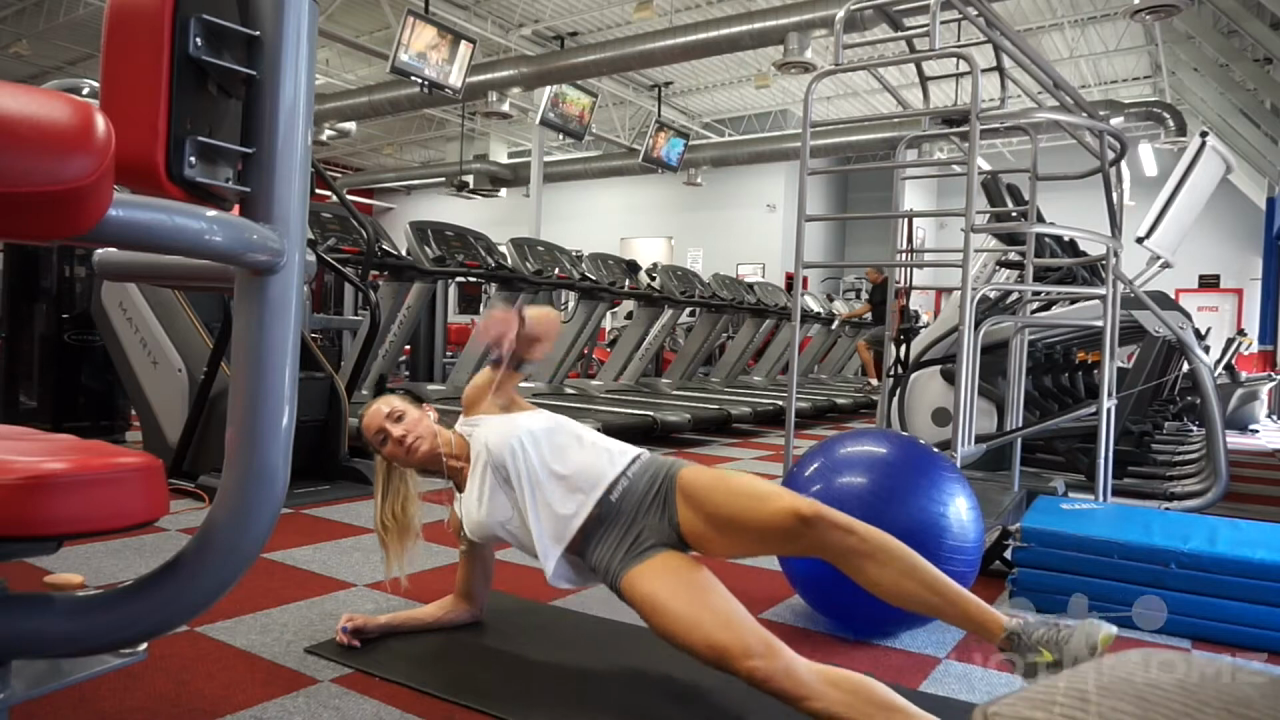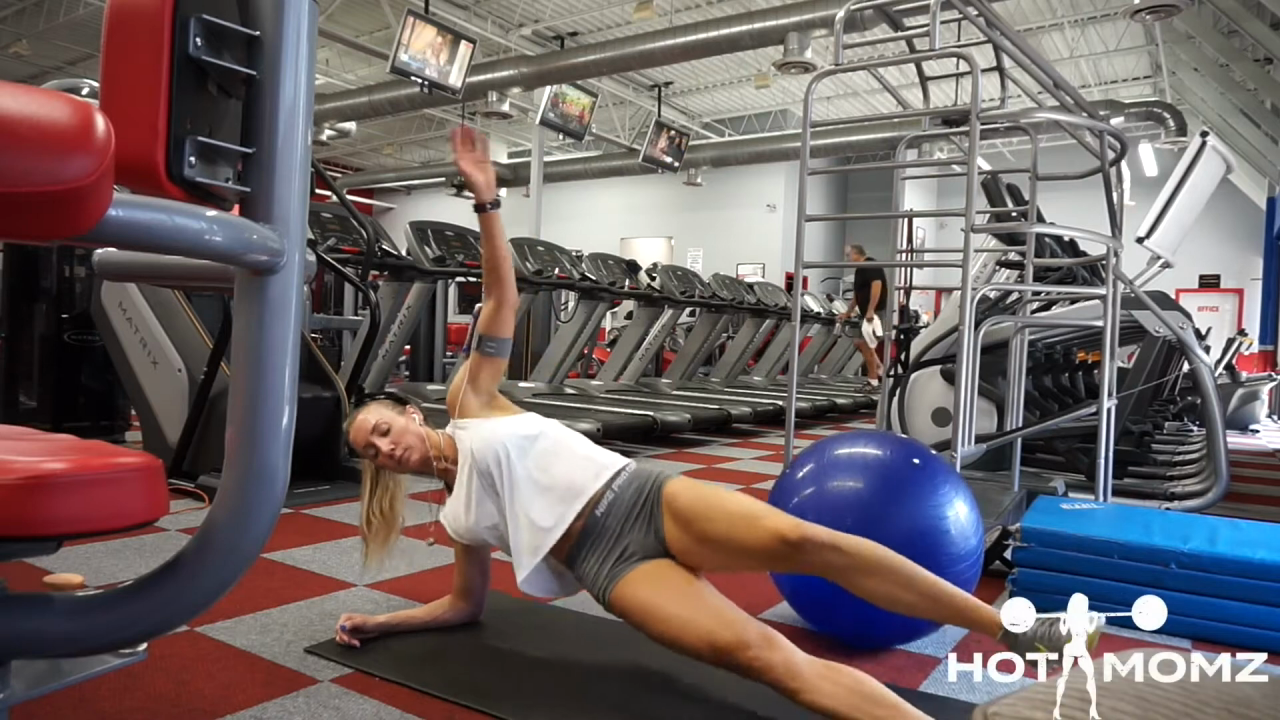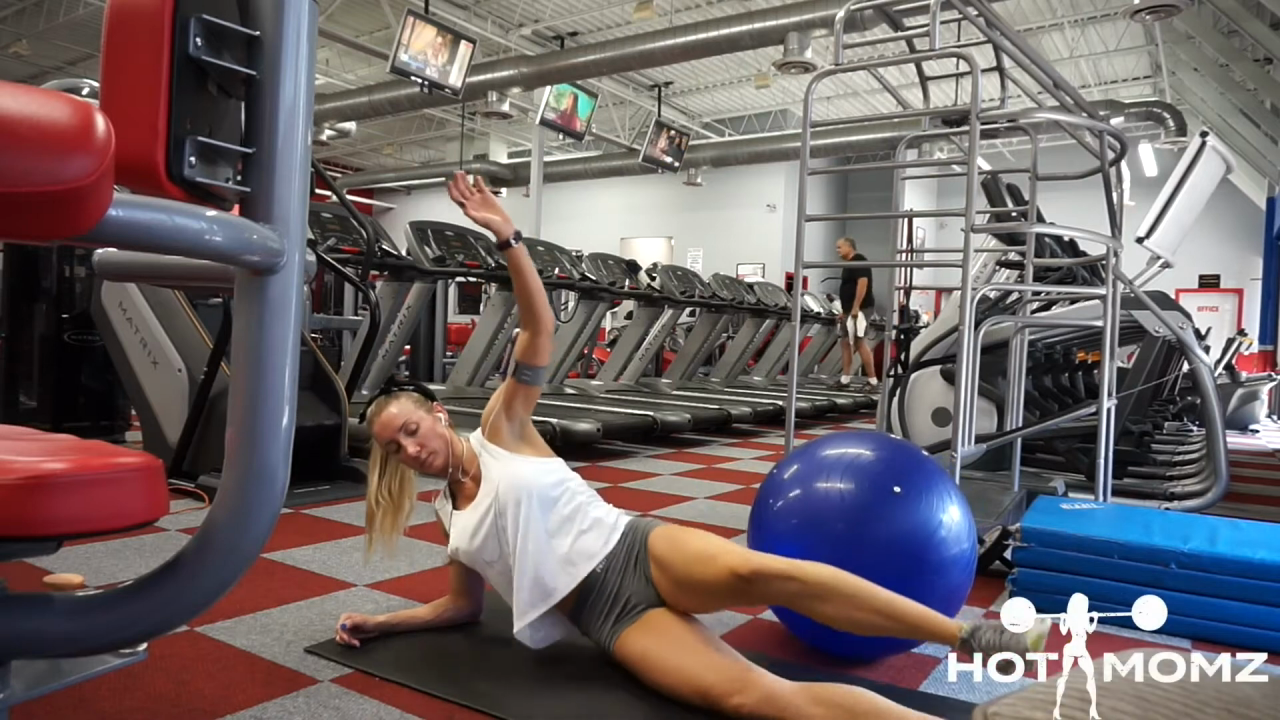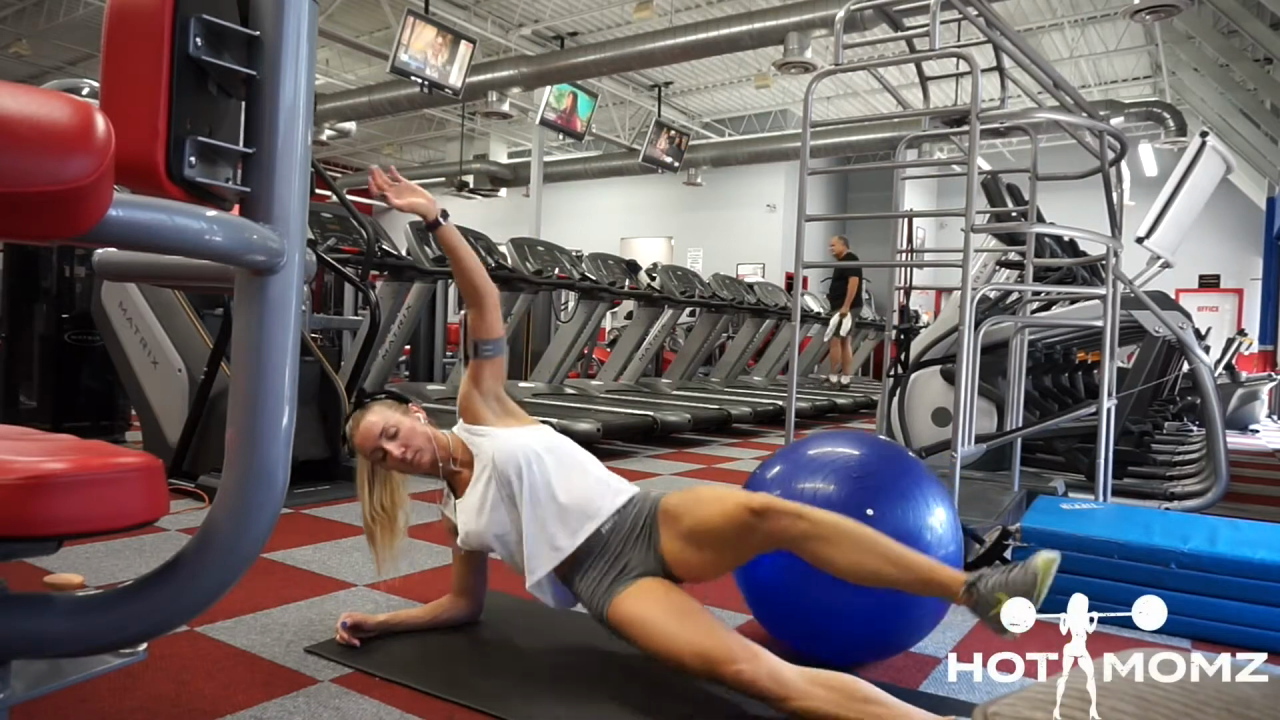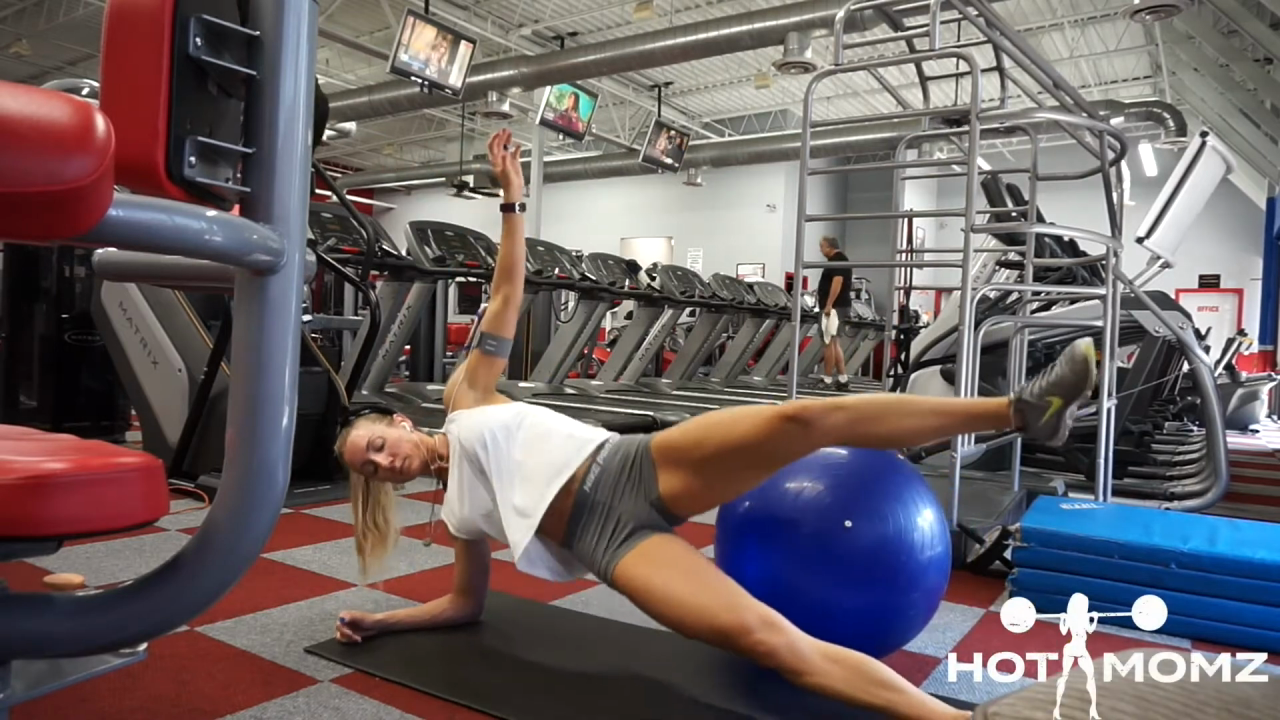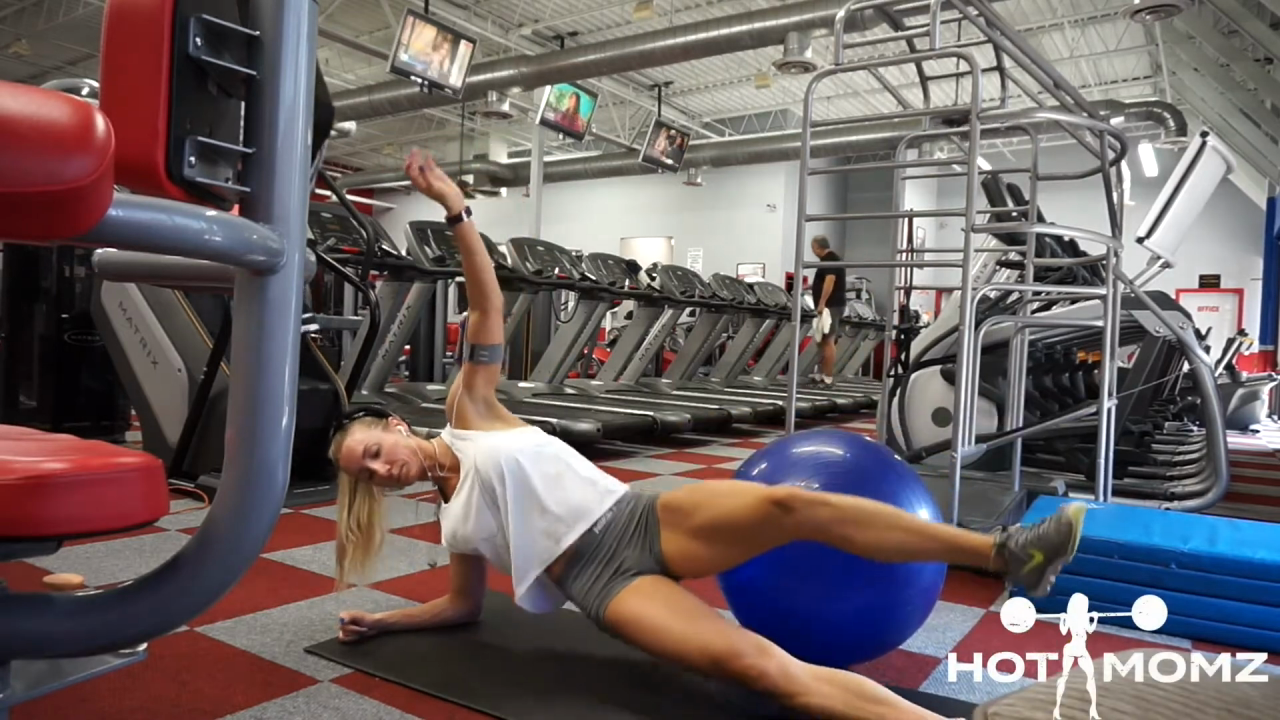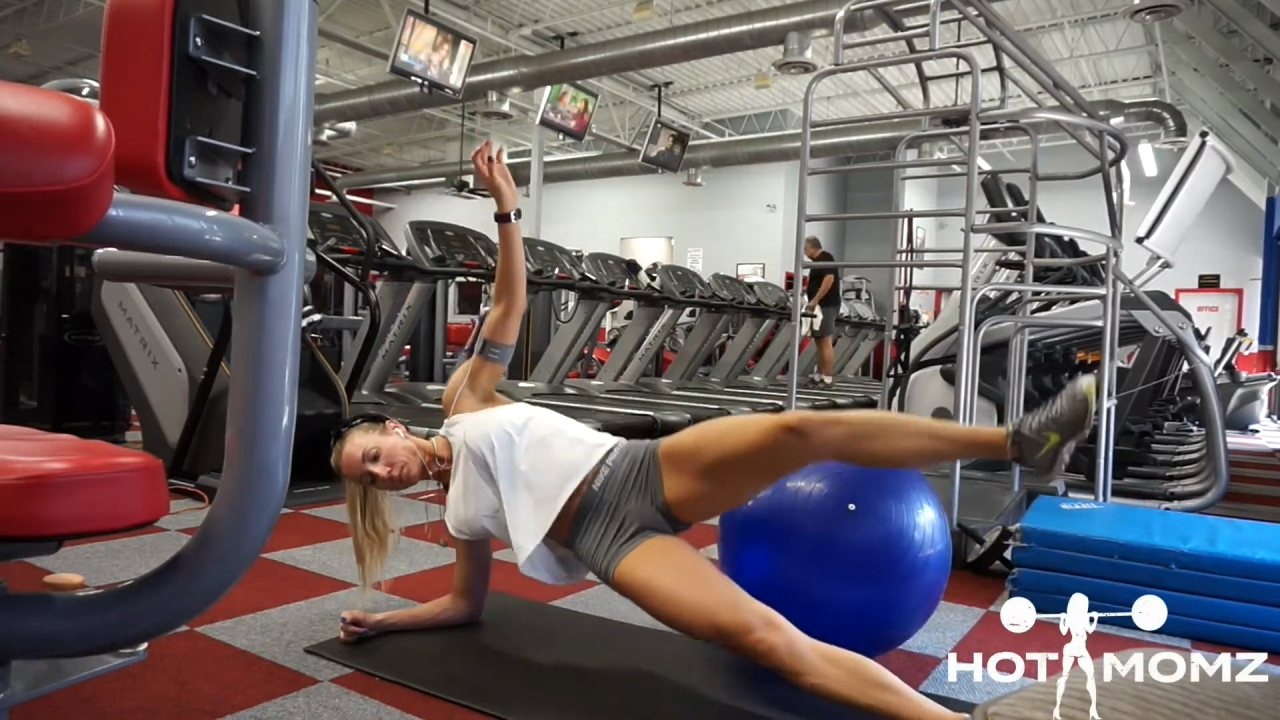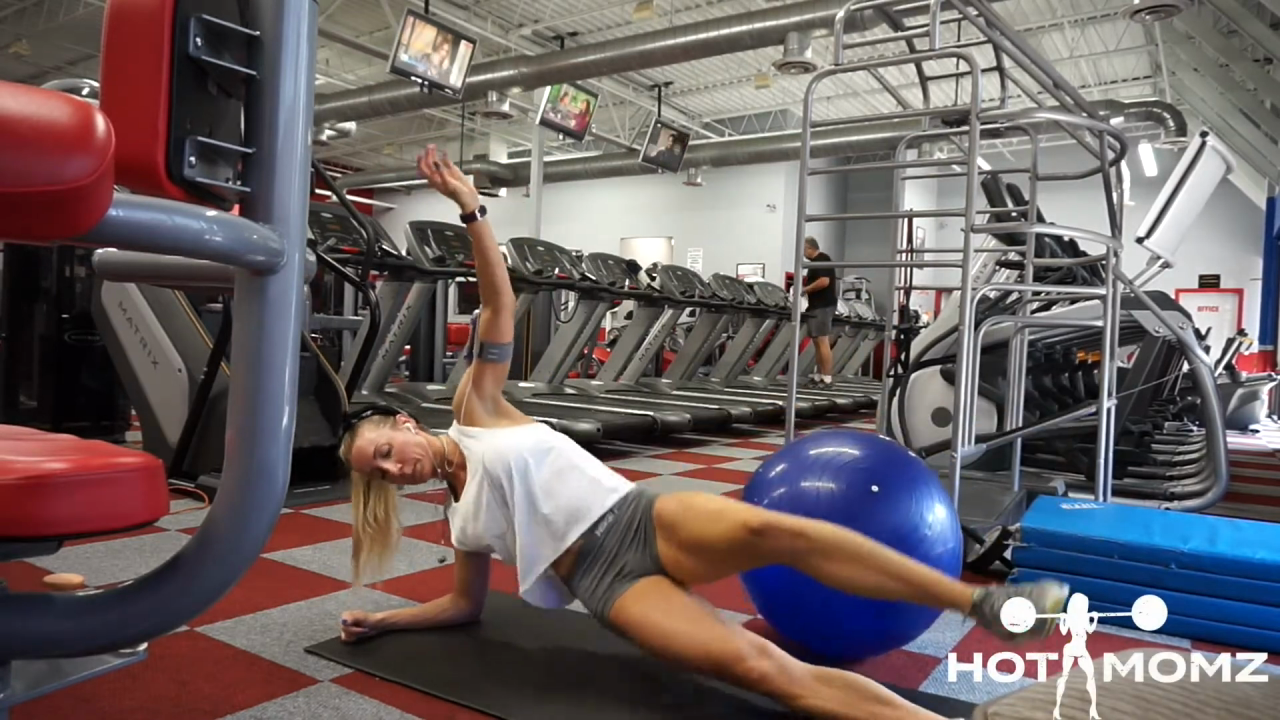
dt=0.5s
person 1, frame 1
left shoulder: (482, 400)
right shoulder: (465, 511)
left elbow: (550, 325)
right elbow: (465, 605)
left wrist: (514, 327)
right wrist: (379, 623)
left hip: (655, 485)
right hip: (626, 551)
left knee: (817, 521)
left ankle: (1013, 634)
person 1, frame 2
left shoulder: (467, 398)
right shoulder: (457, 513)
left elbow: (502, 294)
right elbow: (466, 605)
left wrist: (486, 199)
right wrist: (379, 623)
left hip: (640, 500)
right hip: (610, 565)
left knee: (805, 541)
right knee: (766, 656)
left ankle: (1005, 628)
person 1, frame 3
left shoulder: (500, 429)
right shoulder: (454, 520)
left elbow: (540, 326)
right elbow: (462, 606)
left wrist: (507, 237)
right wrist: (378, 622)
left hip: (638, 551)
right hip: (611, 617)
left knee: (757, 571)
left ankle: (973, 638)
person 1, frame 4
left shoulder: (479, 405)
right shoulder: (459, 513)
left elbow: (485, 302)
right elbow: (463, 604)
left wrist: (432, 215)
right wrist: (378, 621)
left hip: (648, 519)
right hip: (611, 577)
left knee: (766, 513)
left ankle: (975, 590)
person 1, frame 5
left shoulder: (464, 395)
right shoulder: (459, 507)
left elbow: (508, 294)
right elbow: (466, 604)
left wrist: (511, 196)
right wrist: (378, 621)
left hip: (639, 468)
right hip: (611, 534)
left knee: (804, 420)
right knee: (767, 639)
left ankle: (1016, 408)
person 1, frame 6
left shoulder: (465, 411)
right shoulder: (454, 523)
left elbow: (488, 305)
right elbow: (463, 606)
left wrist: (457, 211)
right wrist: (376, 620)
left hip: (644, 518)
right hip: (608, 581)
left knee: (790, 506)
left ankle: (1008, 554)
person 1, frame 7
left shoulder: (462, 398)
right shoulder: (459, 511)
left elbow: (511, 301)
right elbow: (466, 603)
left wrist: (505, 206)
right wrist: (379, 620)
left hip: (643, 470)
right hip: (613, 537)
left knee: (801, 431)
right knee: (769, 639)
left ankle: (1016, 438)
person 1, frame 8
left shoulder: (472, 406)
right shoulder: (460, 519)
left elbow: (500, 305)
right elbow: (465, 605)
left wrist: (470, 207)
right wrist: (381, 620)
left hip: (643, 517)
right hip: (612, 578)
left knee: (772, 532)
left ankle: (980, 600)
